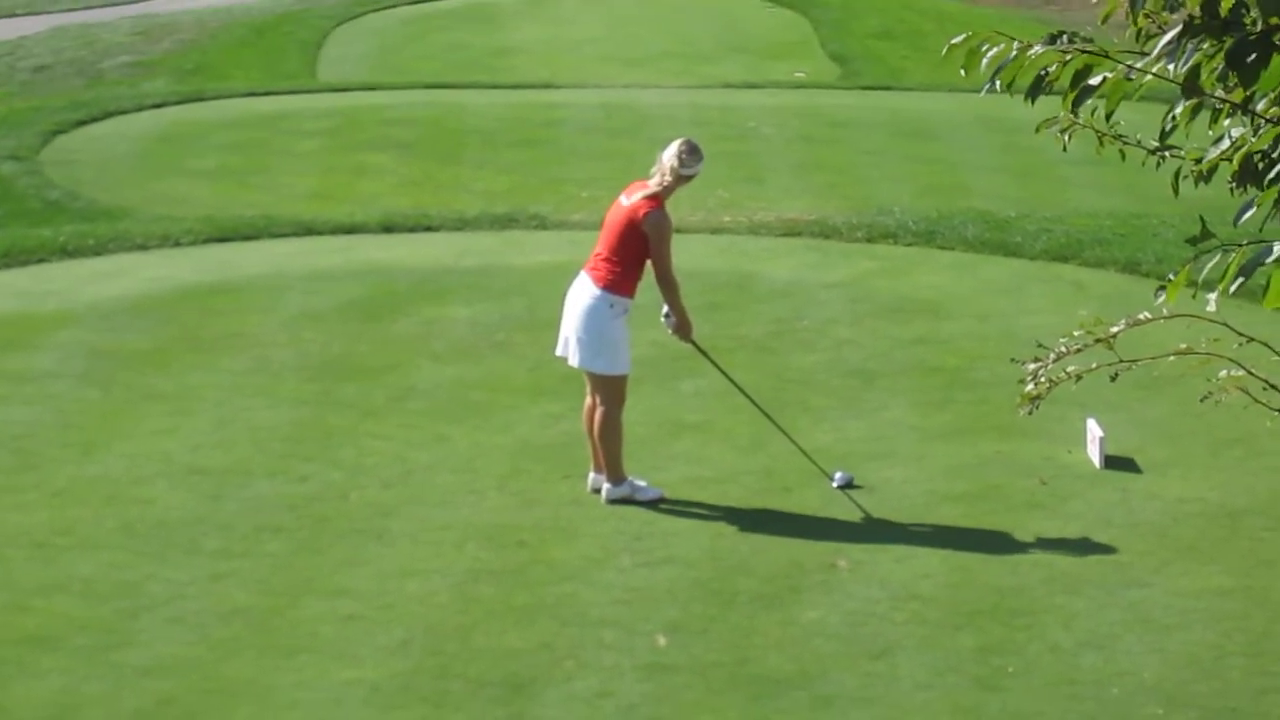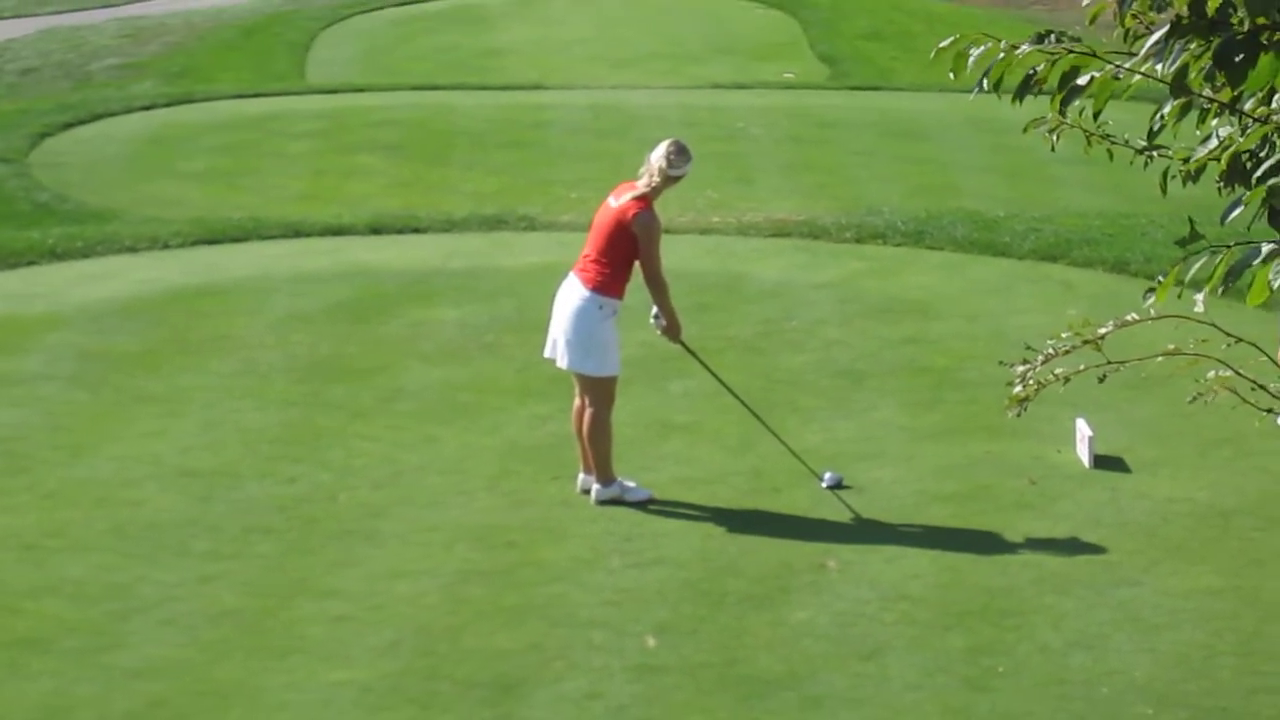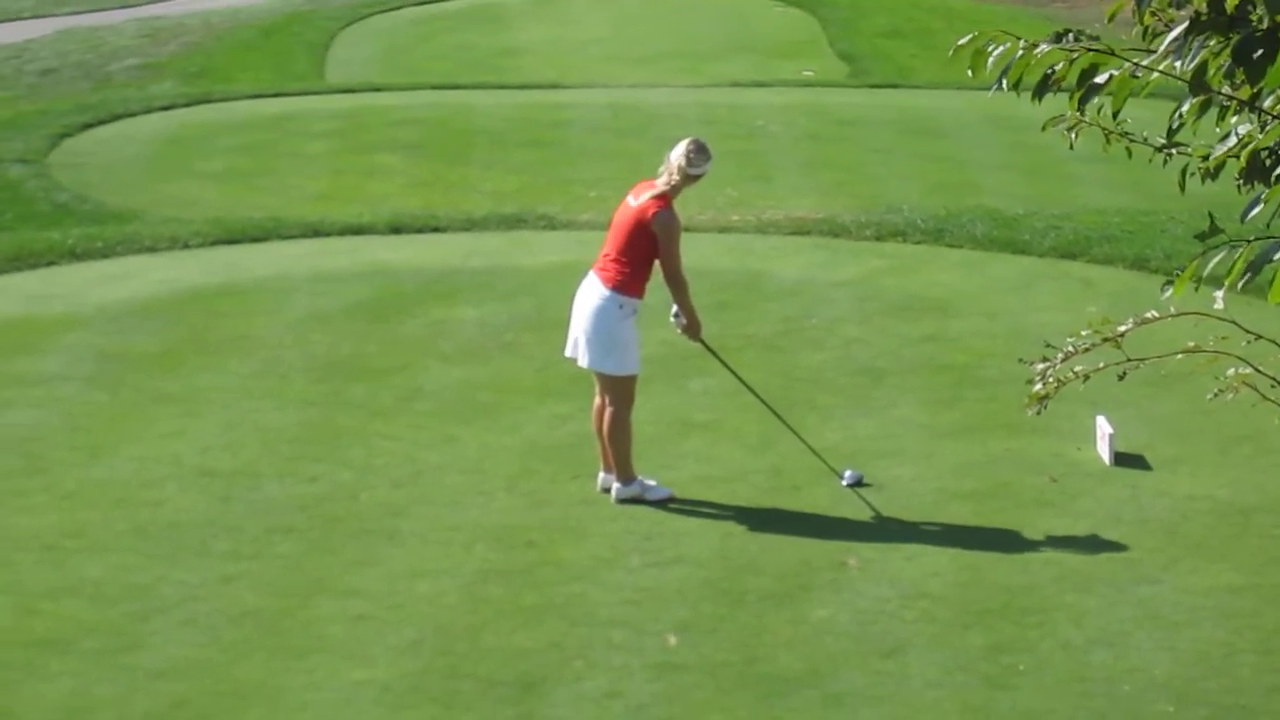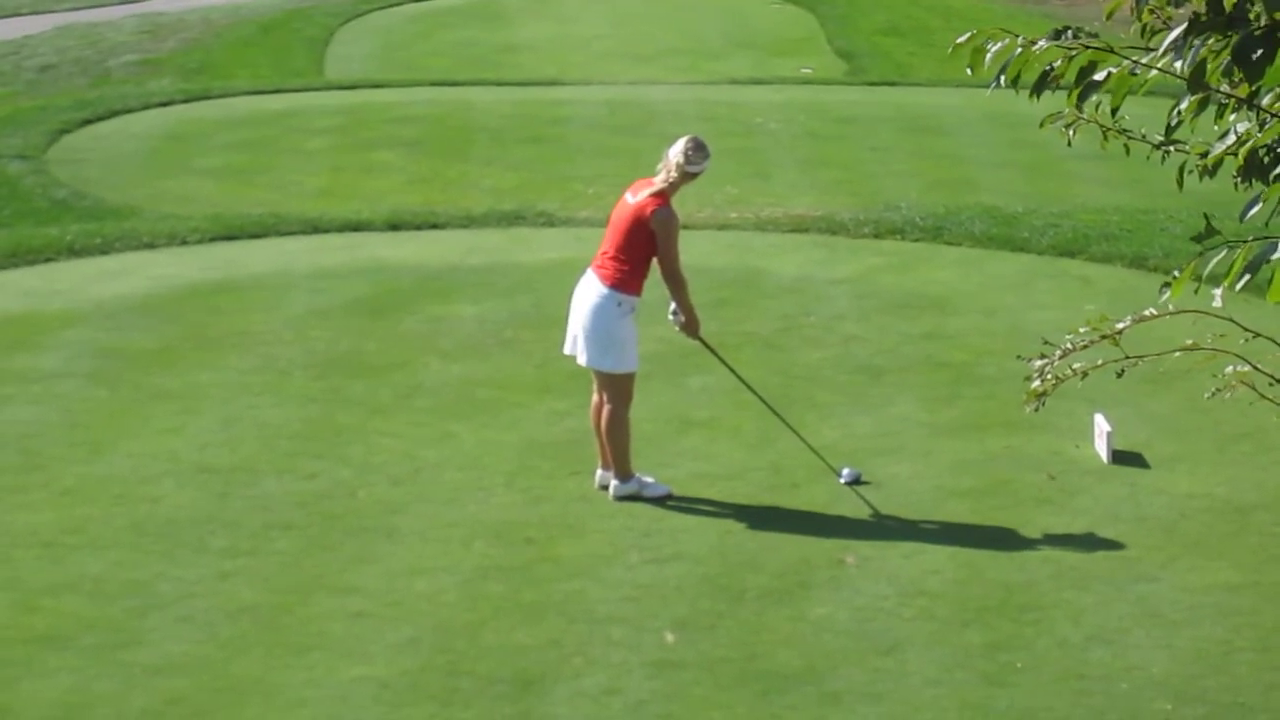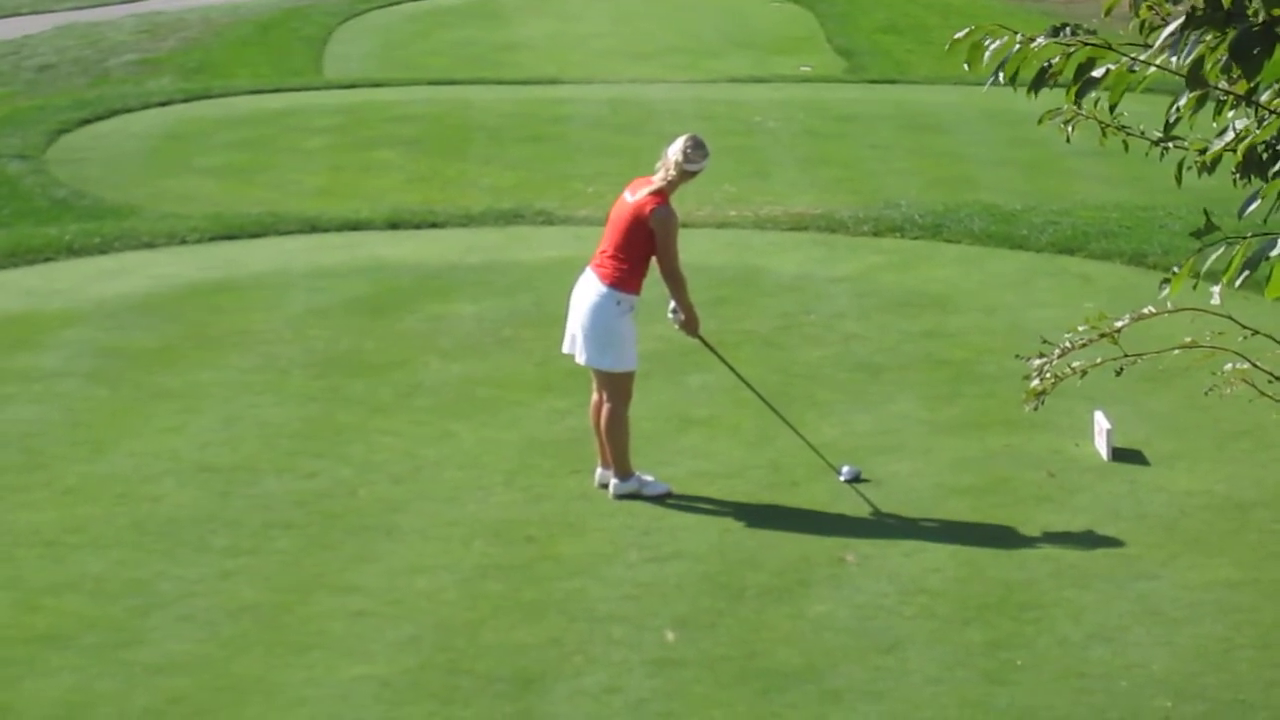
dt=0.2s
person 1, frame 1
left shoulder: (636, 190)
right shoulder: (655, 216)
right elbow: (665, 276)
left wrist: (670, 309)
right wrist: (682, 319)
left hip: (587, 292)
right hip: (604, 305)
left knee: (597, 394)
right knee: (611, 400)
left ankle: (599, 472)
right ankle: (615, 482)
person 1, frame 2
left shoulder: (623, 191)
right shoulder: (644, 217)
right elbow: (654, 277)
left wrist: (659, 310)
right wrist: (671, 320)
left hip: (576, 293)
right hip: (593, 307)
left knee: (586, 396)
right knee: (601, 402)
left ankle: (589, 473)
right ankle: (605, 484)
person 1, frame 3
left shoulder: (642, 190)
right shoulder: (664, 216)
right elbow: (673, 276)
left wrist: (680, 309)
right wrist: (691, 319)
left hip: (595, 292)
right hip: (613, 305)
left knee: (606, 395)
right knee: (620, 401)
left ankle: (609, 472)
right ankle: (625, 482)
person 1, frame 4
left shoulder: (640, 187)
right shoulder: (662, 214)
right elbow: (672, 274)
left wrist: (677, 306)
right wrist: (689, 316)
left hip: (594, 289)
right hip: (611, 303)
left knee: (604, 392)
right knee: (619, 398)
left ankle: (607, 469)
right ankle: (623, 480)
person 1, frame 5
left shoulder: (638, 186)
right shoulder: (661, 213)
right elbow: (671, 273)
left wrist: (676, 304)
right wrist: (689, 315)
left hip: (592, 288)
right hip: (610, 302)
left knee: (603, 391)
right knee: (618, 397)
left ankle: (607, 468)
right ankle: (623, 478)
